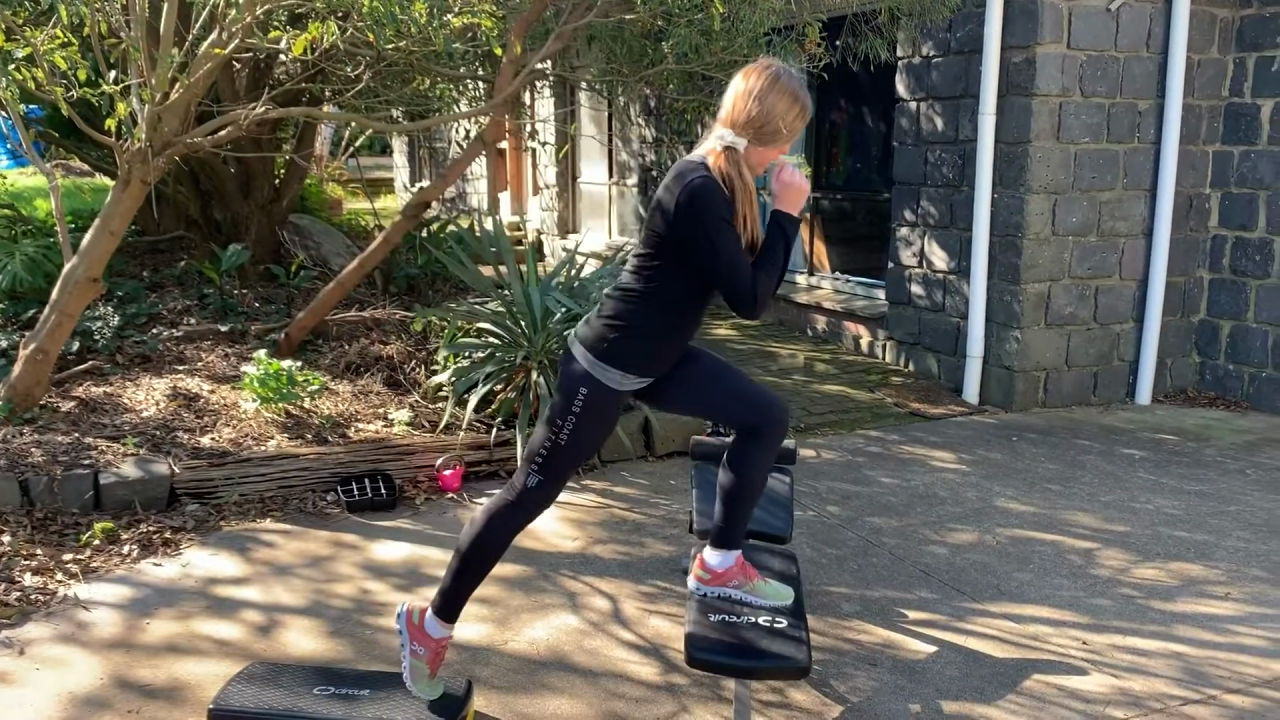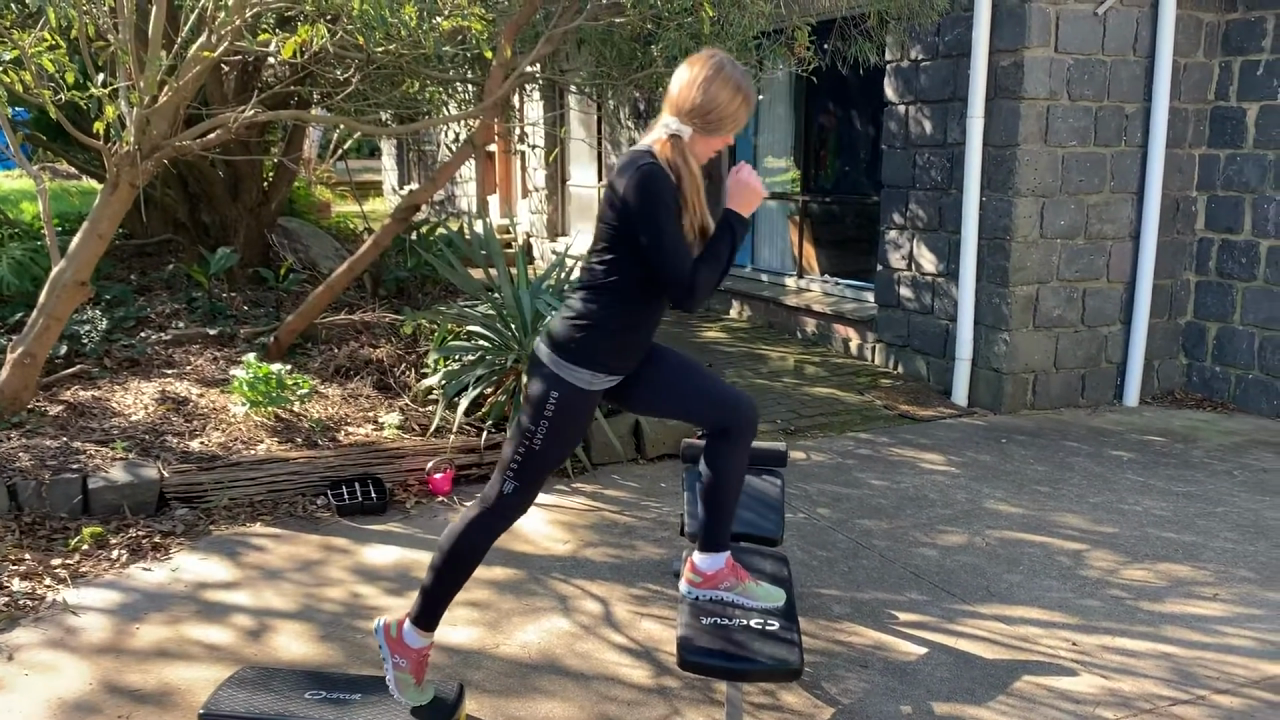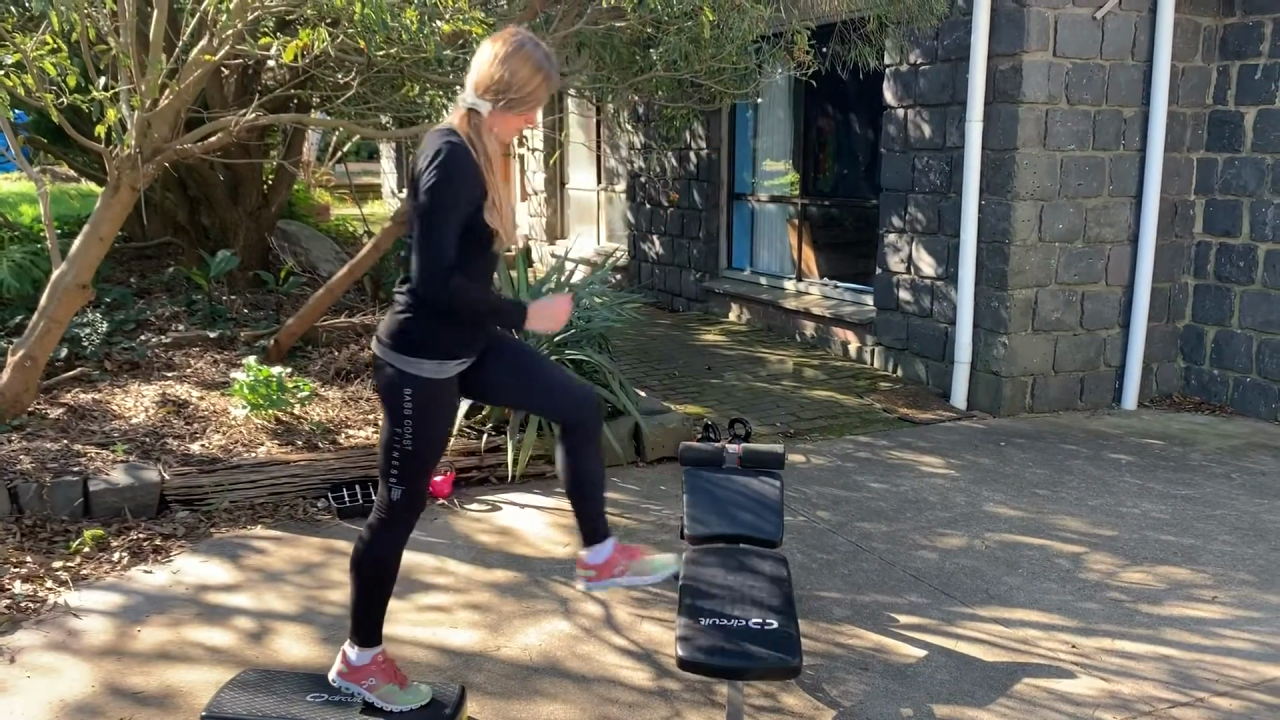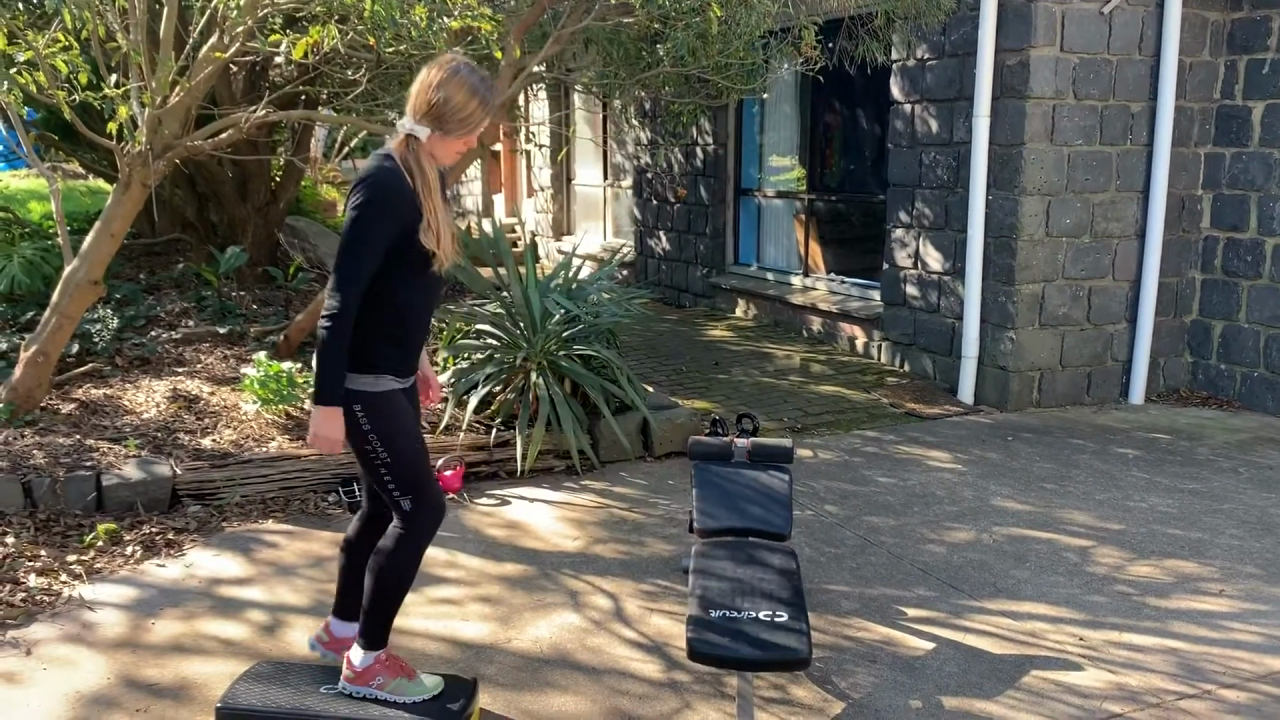
dt=0.5s
person 1, frame 1
left shoulder: (723, 176)
right shoulder: (700, 191)
left elbow: (739, 275)
right elbow: (751, 299)
right wrist: (787, 213)
left hip: (660, 356)
right hip: (608, 365)
left knee: (766, 417)
right knee: (530, 491)
left ankle: (720, 563)
right ankle: (431, 624)
person 1, frame 2
left shoulder: (667, 167)
right shoulder: (646, 177)
left elbow: (673, 271)
right elbow: (688, 290)
right wrist: (736, 214)
left hip: (625, 355)
right hip: (577, 365)
left knee: (736, 416)
right knee: (507, 499)
left ankle: (709, 568)
right ankle: (409, 634)
person 1, frame 3
left shoulder: (473, 149)
right shoulder: (451, 157)
right elbow: (437, 279)
right wrist: (522, 314)
left hip: (470, 343)
right hip: (420, 359)
left knee: (583, 408)
right knee: (401, 505)
left ankle: (599, 555)
right ankle: (359, 657)
person 1, frame 4
left shoulder: (422, 177)
right shoulder: (386, 184)
right elbow: (343, 296)
left wrist: (420, 359)
right wrist: (329, 400)
left hip: (389, 375)
right hip: (362, 382)
left knee: (388, 505)
right knee: (419, 513)
left ankle: (341, 627)
right ankle: (367, 659)
